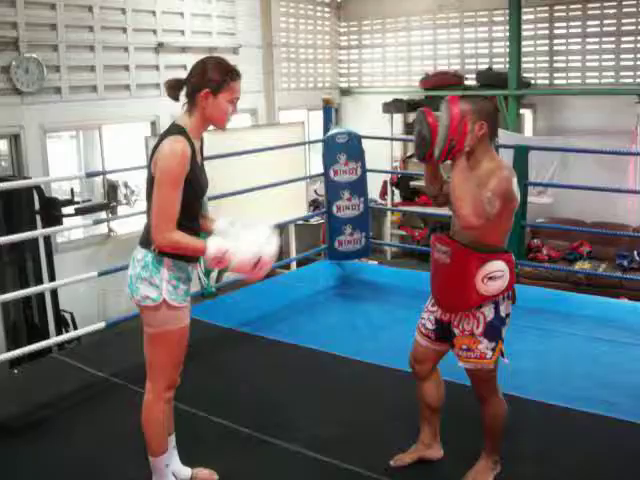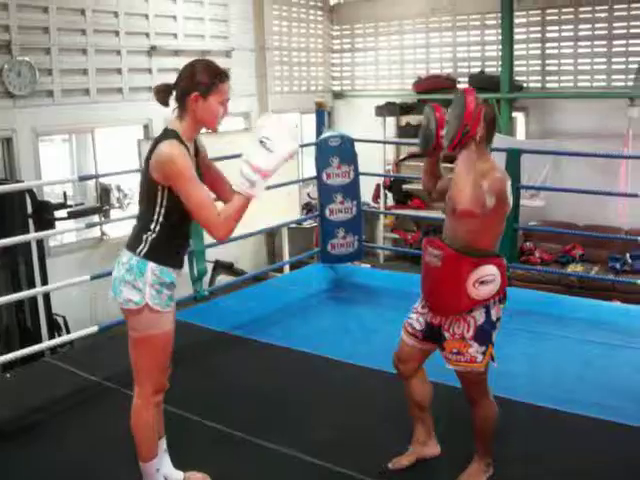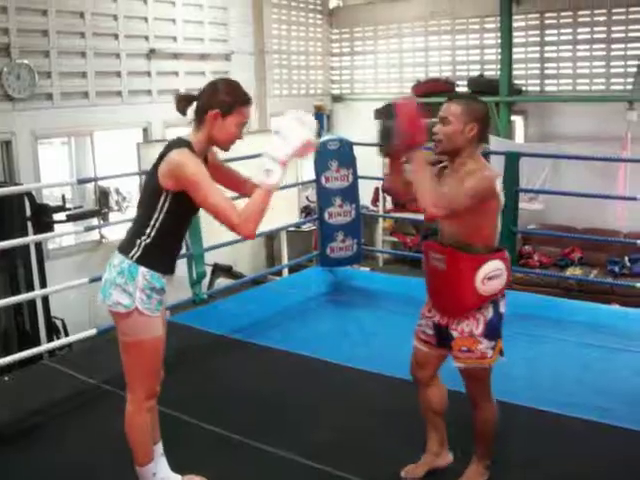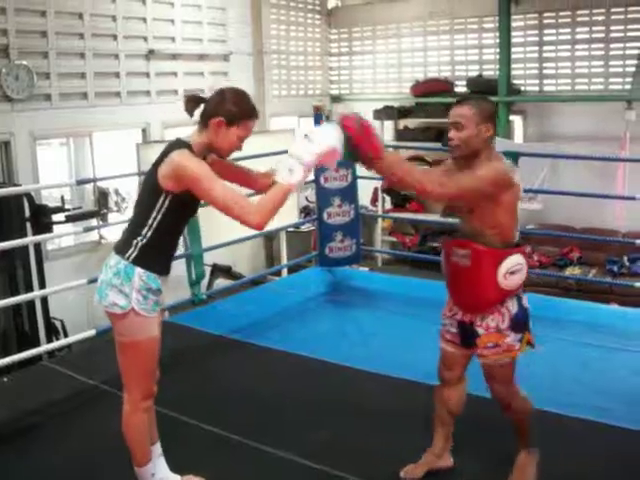
dt=0.2s
person 1, frame 1
left shoulder: (190, 141)
right shoulder: (176, 149)
right elbow: (163, 235)
left wrist: (228, 241)
right wrist: (222, 251)
left hip: (171, 273)
right hip: (161, 274)
left knee: (167, 381)
right knee: (161, 385)
person 1, frame 2
left shoulder: (190, 146)
right shoulder: (172, 152)
left elbow: (226, 194)
right elbow: (220, 227)
left wrist: (260, 165)
right wrist: (255, 174)
left hip: (155, 274)
right hip: (146, 276)
left knee: (157, 383)
right knee: (149, 389)
person 1, frame 3
left shoulder: (200, 156)
right shoulder: (182, 162)
left elbow: (248, 189)
right elbow: (246, 225)
left wrist: (279, 159)
right wrist: (277, 165)
left hip: (145, 279)
right hip: (135, 281)
left knee: (151, 386)
right knee: (142, 394)
person 1, frame 4
left shoulder: (201, 158)
right shoulder: (184, 163)
left elbow: (260, 183)
right elbow: (254, 217)
left wrist: (302, 161)
right wrist: (298, 167)
left hip: (144, 278)
right hip: (132, 282)
left knee: (147, 388)
right knee: (139, 394)
person 2, frame 1
left shoulder: (500, 176)
right shoulder: (472, 170)
left elbow: (472, 217)
right elbow: (438, 195)
left wrist: (459, 158)
right wrist: (431, 158)
left hip: (482, 298)
right hip: (447, 291)
left knee: (483, 385)
right knee: (421, 364)
right ankle: (428, 443)
person 2, frame 2
left shoulder: (494, 179)
right shoulder: (466, 170)
left elbow: (466, 206)
right elbow: (434, 188)
left wrist: (465, 149)
right wrist: (434, 152)
left hip: (472, 303)
right hip: (438, 293)
left knee: (474, 389)
right knee: (405, 362)
right ankle: (424, 441)
person 2, frame 3
left shoulder: (480, 177)
right shoulder: (449, 170)
left elbow: (432, 207)
right elbow: (409, 189)
left wrist: (413, 151)
right wrist: (408, 153)
left hip: (475, 300)
right hip: (444, 295)
left knee: (478, 392)
right knee: (422, 371)
person 2, frame 4
left shoulder: (495, 173)
right shoulder: (459, 167)
left elbow: (436, 190)
right elbow: (416, 182)
left wrist: (375, 150)
right wrist: (371, 156)
left hip: (496, 296)
right hip: (462, 294)
left knee: (502, 389)
right knee: (448, 374)
